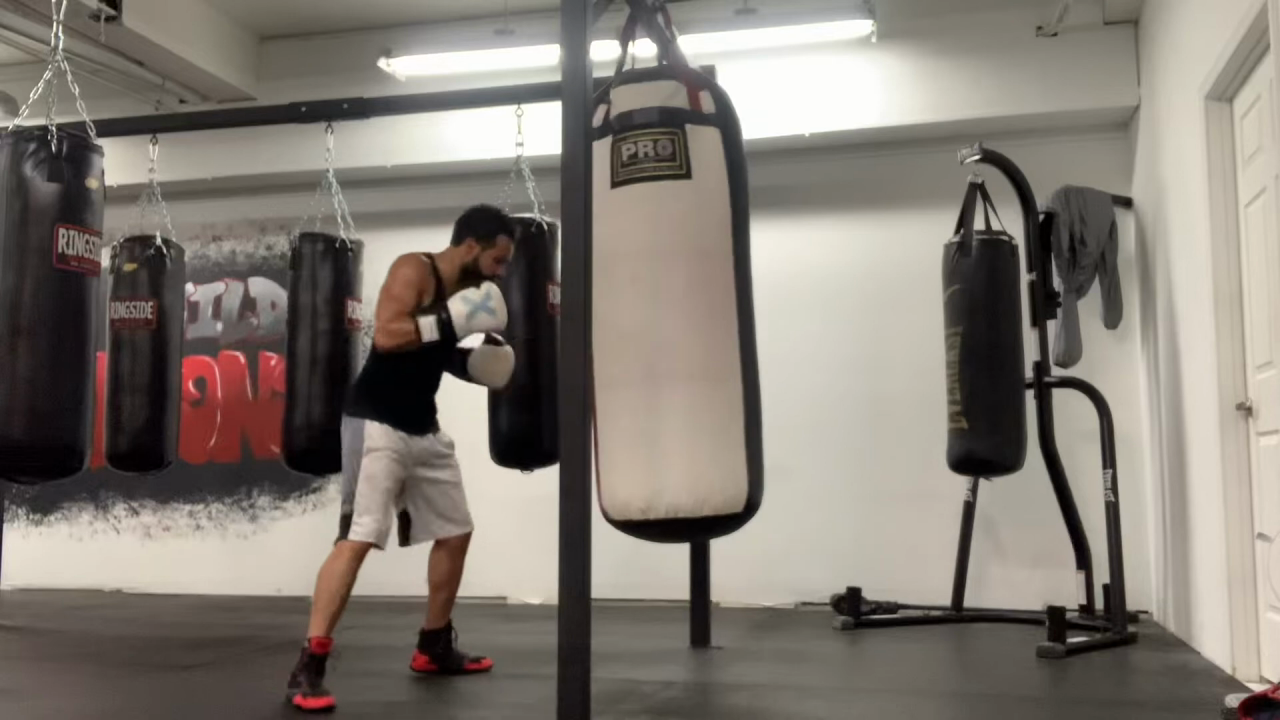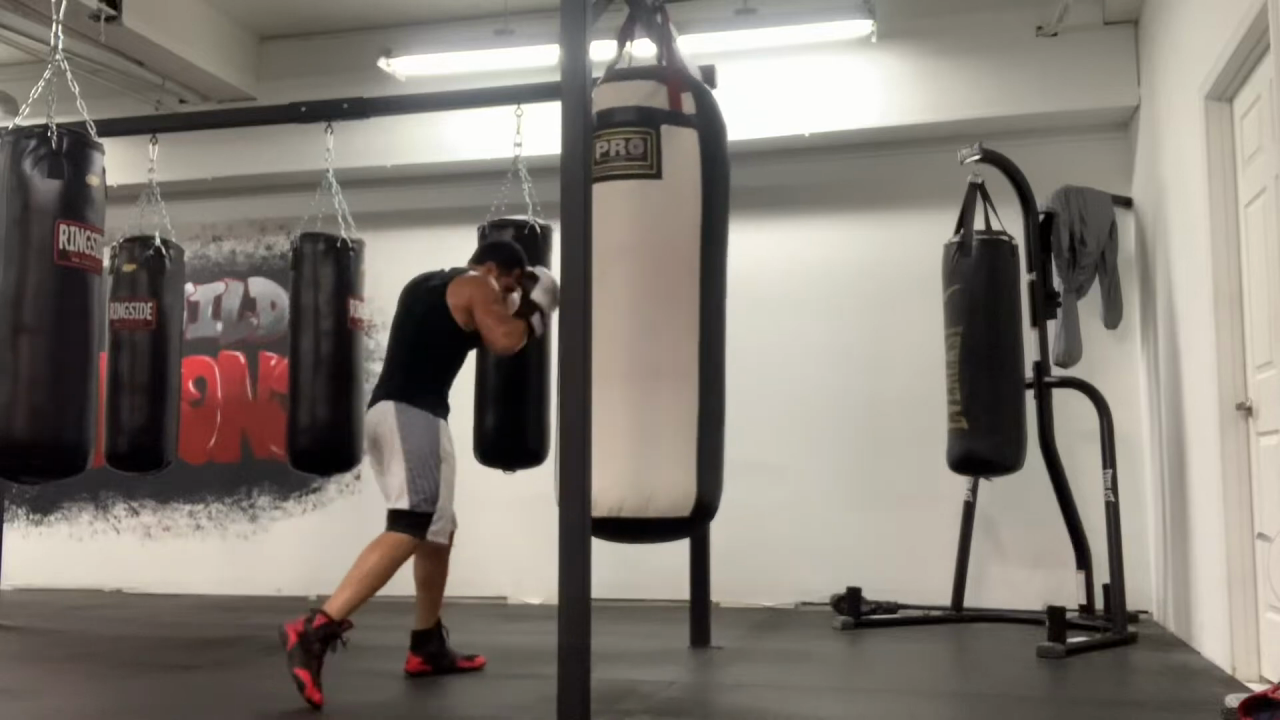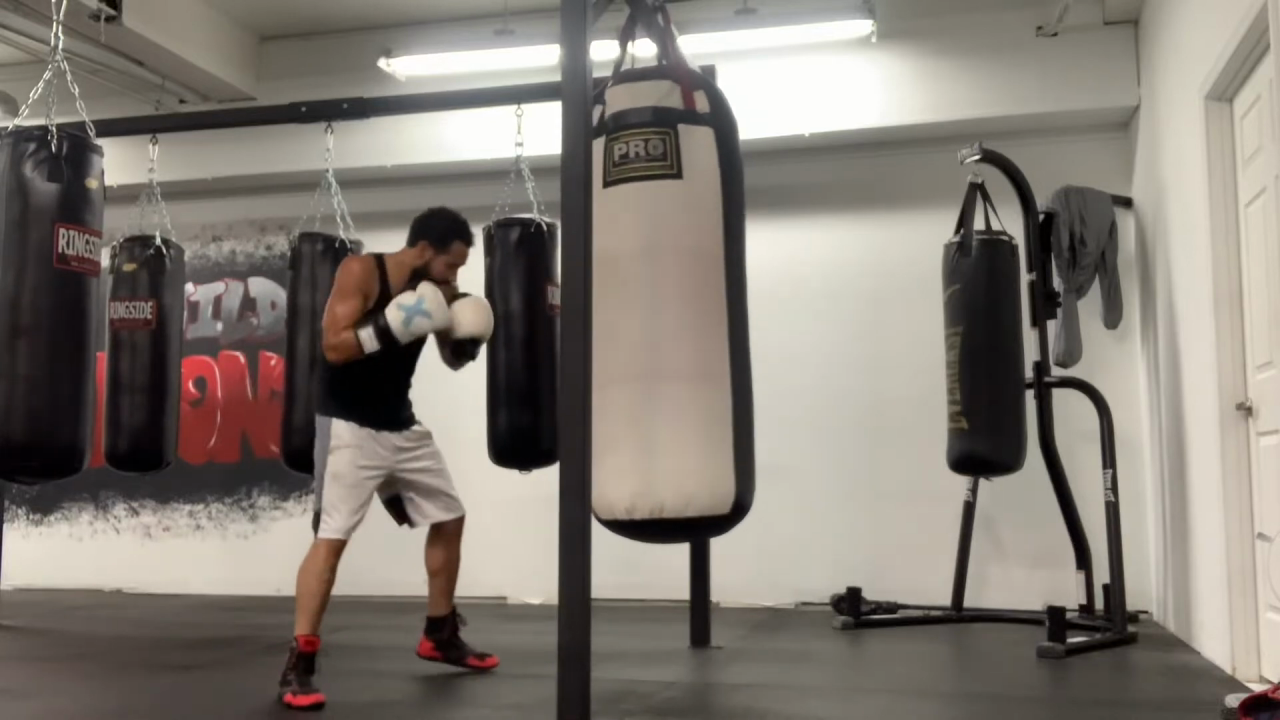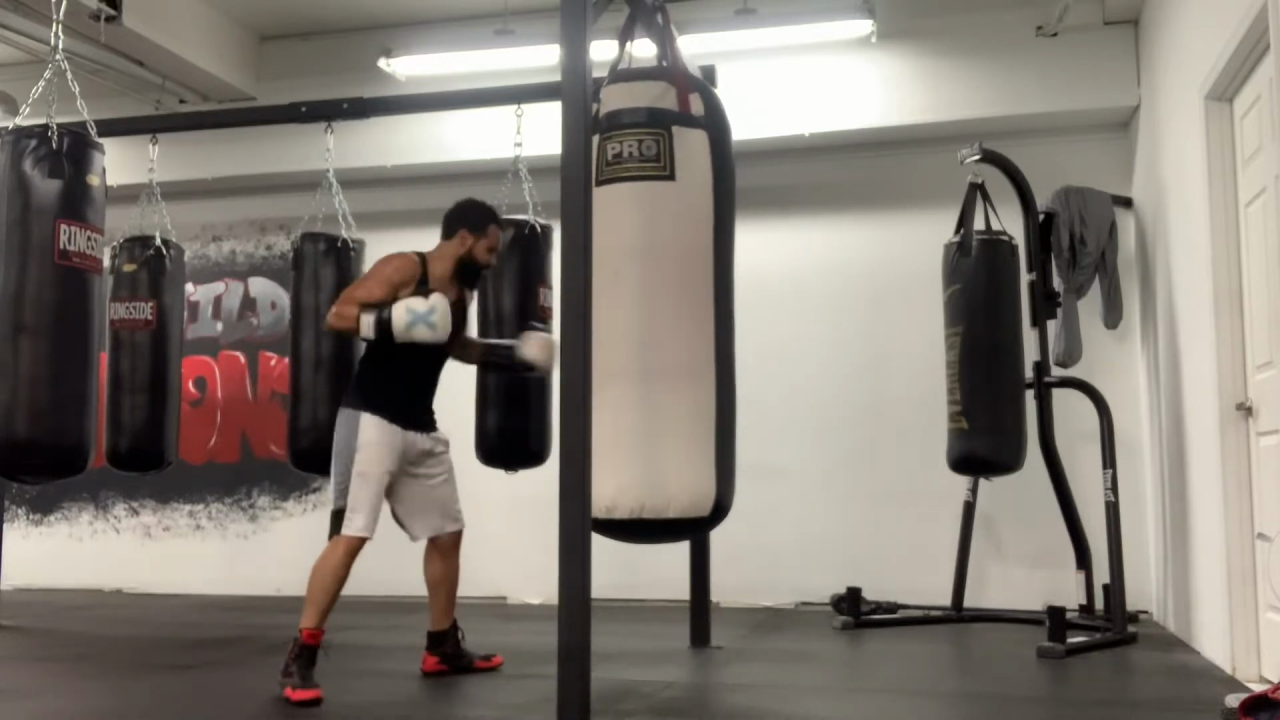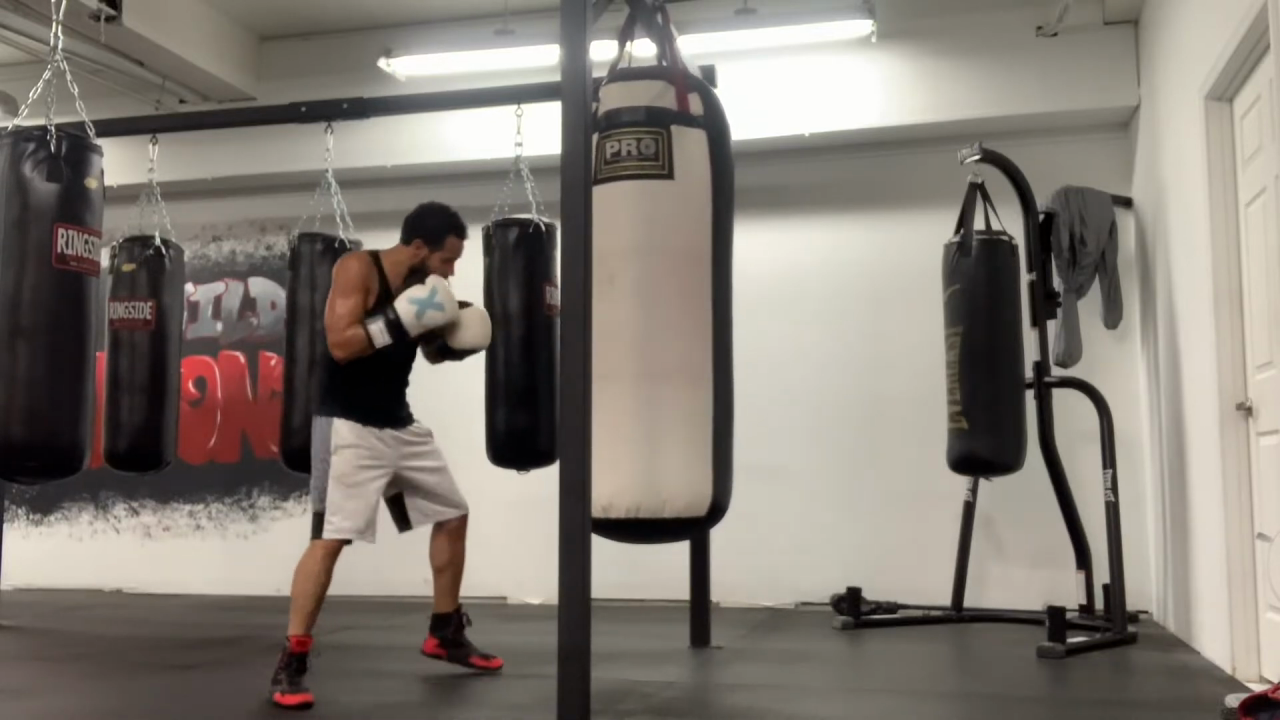
dt=1s
person 1, frame 1
left shoulder: (462, 289)
right shoulder: (414, 270)
right elbow: (388, 336)
left wrist: (471, 357)
right wrist: (450, 320)
left hip: (424, 430)
right hip: (375, 426)
left knee: (455, 533)
right knee: (358, 539)
left ankle: (434, 646)
right ankle: (307, 668)
person 1, frame 2
left shoulder: (424, 284)
right shoulder: (476, 286)
right elbow: (505, 341)
right wrist: (539, 306)
left hip: (388, 410)
right hip: (416, 415)
left knee: (437, 533)
right knee: (408, 532)
left ankle: (427, 646)
right ankle: (314, 632)
person 1, frame 3
left shoulder: (436, 287)
right shoulder: (360, 271)
left elbow: (455, 359)
right elbow: (334, 340)
left wrist: (471, 332)
right wrist: (391, 327)
left hip: (400, 425)
right hip: (347, 423)
left knee: (449, 518)
right knee: (331, 537)
left ankle: (440, 634)
right ankle: (298, 667)
person 1, frame 4
left shoulder: (461, 290)
right shoulder: (402, 267)
left elbow: (463, 348)
right elbow: (338, 314)
left wrist: (514, 351)
right wrist: (396, 320)
left hip: (420, 427)
right hip: (370, 419)
left knee: (446, 535)
right knee: (351, 535)
left ankle: (443, 648)
right ankle: (300, 658)
person 1, frame 5
left shoulder: (433, 286)
right shoulder: (357, 269)
left elbow: (435, 352)
right elbow: (339, 345)
left wrist: (460, 337)
right wrist: (403, 317)
left hip: (400, 424)
right hip: (347, 424)
left knee: (452, 515)
right knee: (330, 537)
left ankle: (446, 633)
right ankle: (290, 664)
